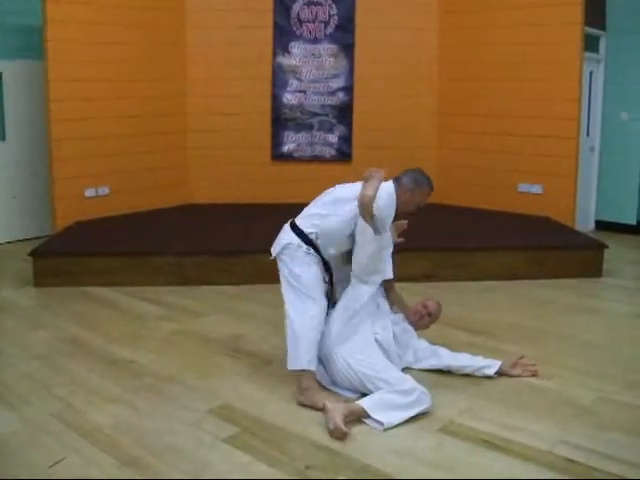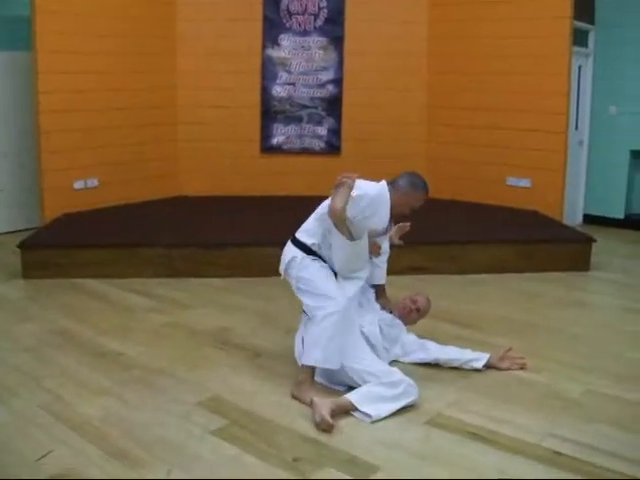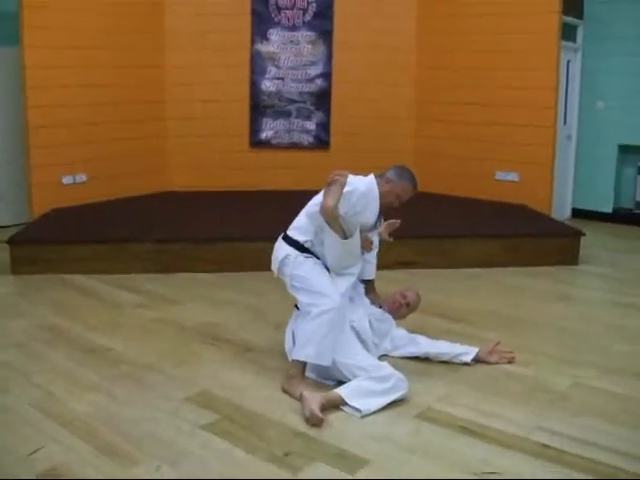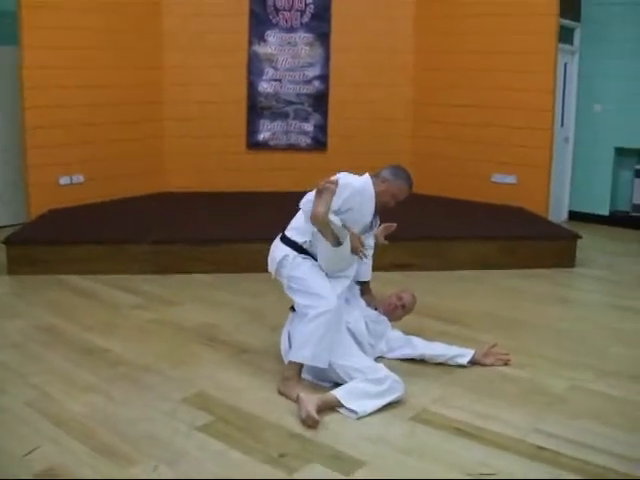
dt=0.5s
person 1, frame 1
left shoulder: (384, 199)
right shoulder: (381, 199)
right elbow: (335, 229)
right wrist: (335, 259)
left hip: (317, 250)
right hip: (299, 247)
left knee: (333, 303)
right knee: (310, 308)
right ankle: (306, 386)
person 1, frame 2
left shoulder: (384, 212)
right shoulder: (369, 195)
right elbow: (328, 216)
right wrist: (359, 240)
left hip: (327, 260)
right hip: (305, 258)
right knee: (334, 306)
right ankle: (303, 383)
person 1, frame 3
left shoulder: (374, 207)
right shoulder: (359, 188)
left elbow: (367, 250)
right elbow: (320, 213)
left wrist: (370, 290)
right wrist: (353, 235)
left hip: (319, 257)
right hip: (297, 254)
right knee: (329, 303)
right ankle: (294, 376)
person 1, frame 4
left shoulder: (370, 211)
right shoulder: (354, 185)
left elbow: (363, 250)
right elbow: (310, 205)
left wrist: (366, 292)
right wrist: (345, 235)
left hip: (314, 257)
right hip: (293, 255)
right knee: (325, 305)
right ankle: (290, 379)
person 2, frame 1
left shoulder: (414, 344)
right shoulder: (381, 302)
left elbow: (449, 358)
right elbow: (368, 271)
left wrist: (500, 367)
left knee: (420, 398)
left ankle: (344, 410)
person 2, frame 2
left shoulder: (400, 338)
right shoulder: (367, 298)
left elbow: (435, 351)
left wrist: (488, 360)
left knee: (406, 390)
left ankle: (332, 405)
person 2, frame 3
left shoulder: (390, 333)
right shoulder: (357, 292)
left elbow: (426, 345)
left wrist: (477, 354)
left knee: (396, 384)
left ankle: (322, 399)
person 2, frame 4
left shoulder: (386, 334)
right shoulder: (352, 295)
left elbow: (421, 347)
left wrist: (473, 355)
left knee: (392, 386)
left ankle: (318, 401)
